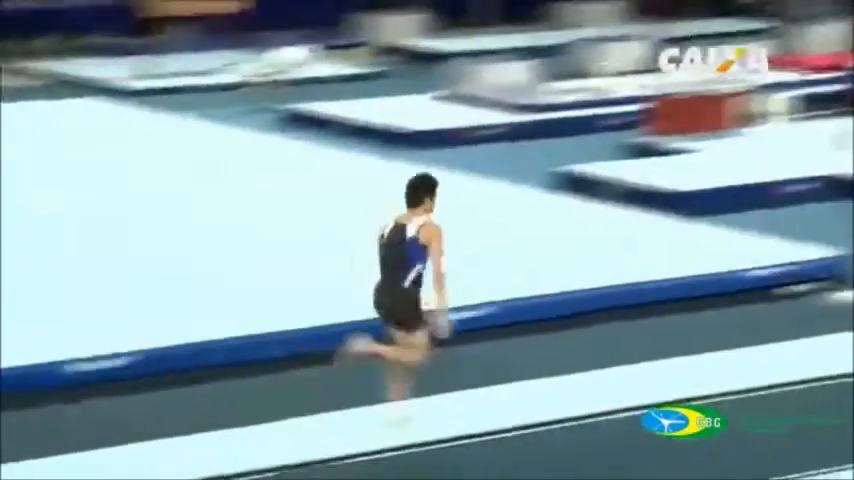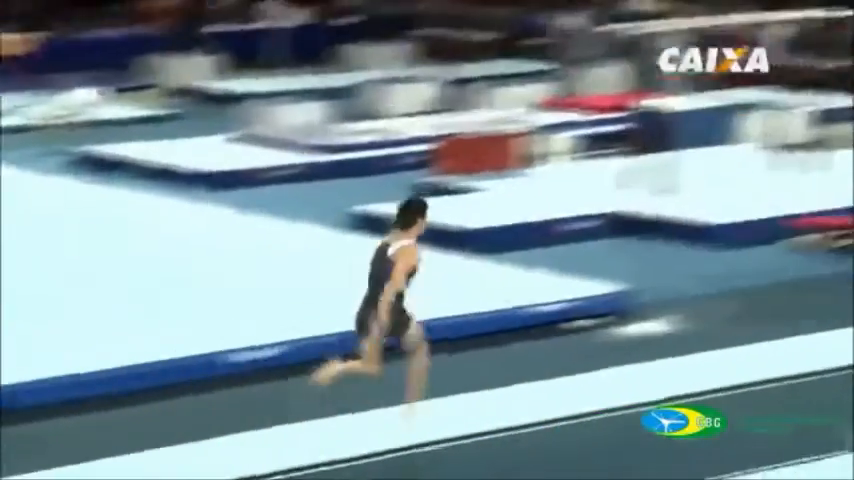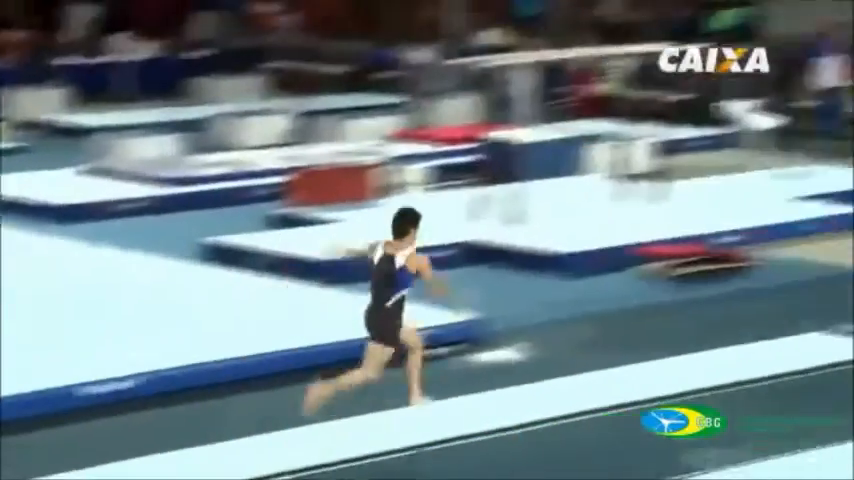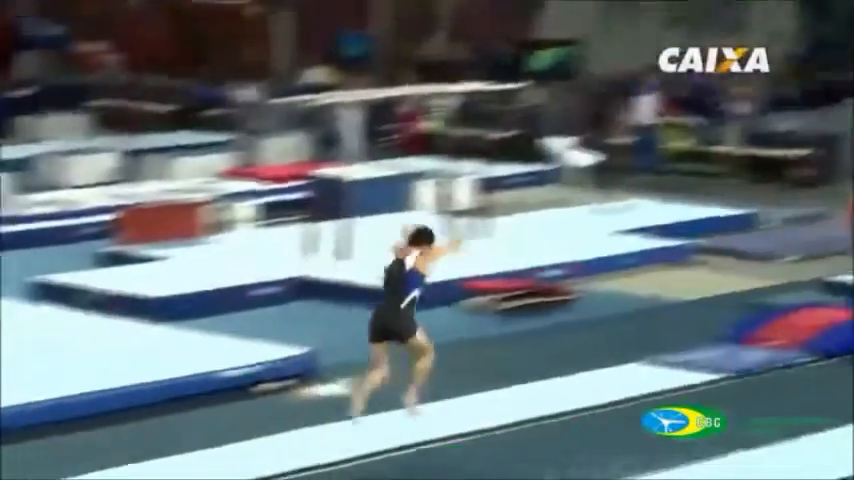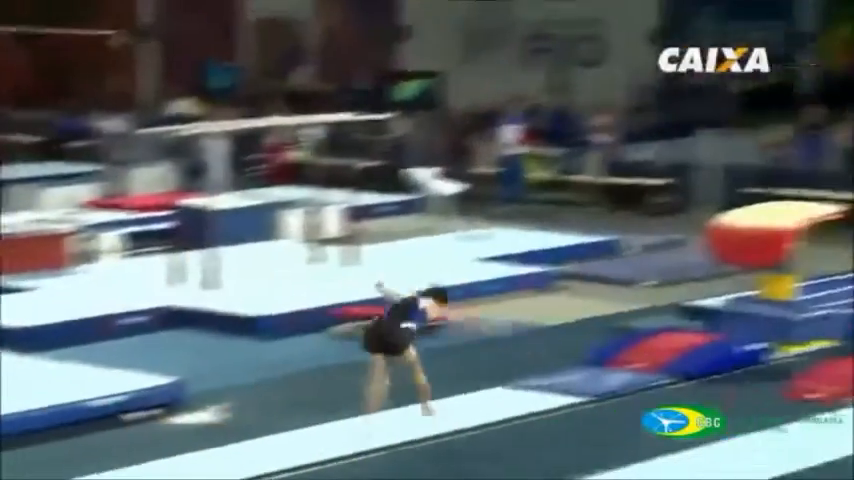
dt=0.2s
person 1, frame 1
left shoulder: (392, 224)
right shoulder: (430, 229)
right elbow: (437, 270)
right wrist: (440, 308)
left hip: (383, 295)
right hip: (403, 299)
left knee: (408, 350)
right knee: (417, 356)
left ankle: (396, 402)
right ankle: (366, 348)
person 1, frame 2
left shoulder: (385, 243)
right shoulder: (409, 254)
right elbow: (392, 288)
right wrist: (381, 324)
left hip: (366, 310)
right hip: (388, 313)
left knee: (370, 369)
right knee: (420, 351)
left ankle: (337, 368)
right ankle: (412, 405)
person 1, frame 3
left shoulder: (380, 248)
right shoulder: (417, 260)
left elbow: (358, 252)
right elbow: (434, 284)
left wrist: (345, 251)
right wrist: (442, 290)
left hip: (373, 313)
right hip: (387, 320)
left knee: (416, 344)
right knee: (369, 373)
left ankle: (415, 395)
right ankle: (322, 391)
person 1, frame 4
left shoulder: (397, 255)
right shoulder: (424, 258)
right elbow: (451, 246)
left wrist: (408, 234)
left hip: (378, 319)
right hip: (400, 319)
left knee: (379, 370)
right knee: (427, 353)
left ankle: (358, 401)
right ankle: (412, 394)
person 1, frame 5
left shoulder: (410, 299)
right shoulder: (435, 309)
left elbow: (391, 296)
left hip: (375, 331)
right hip: (395, 335)
left knee: (378, 377)
right knee: (417, 369)
right ankle: (426, 407)
